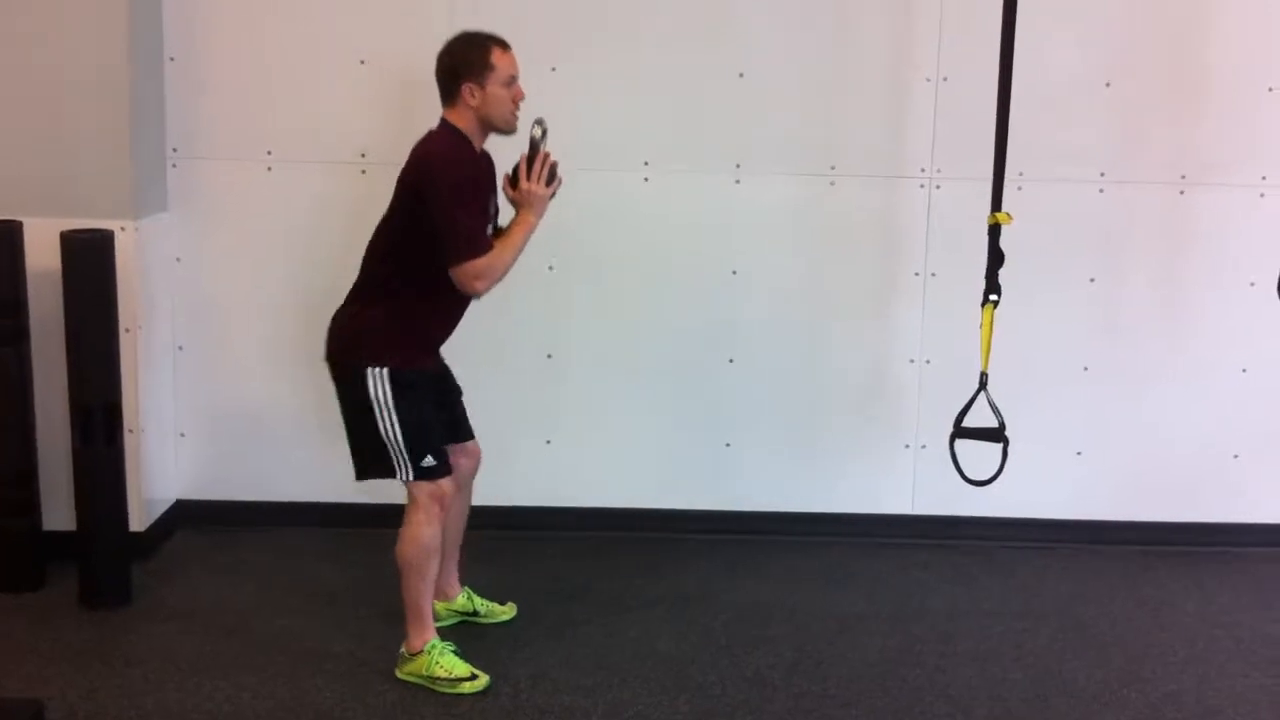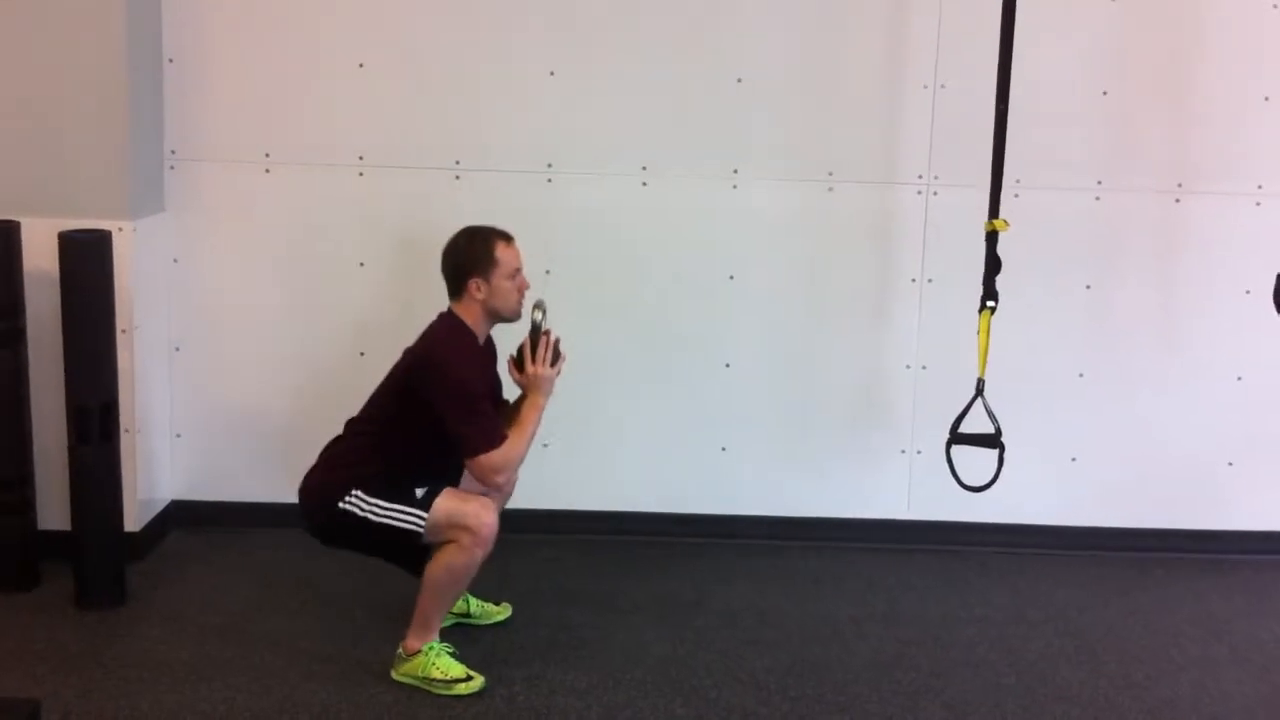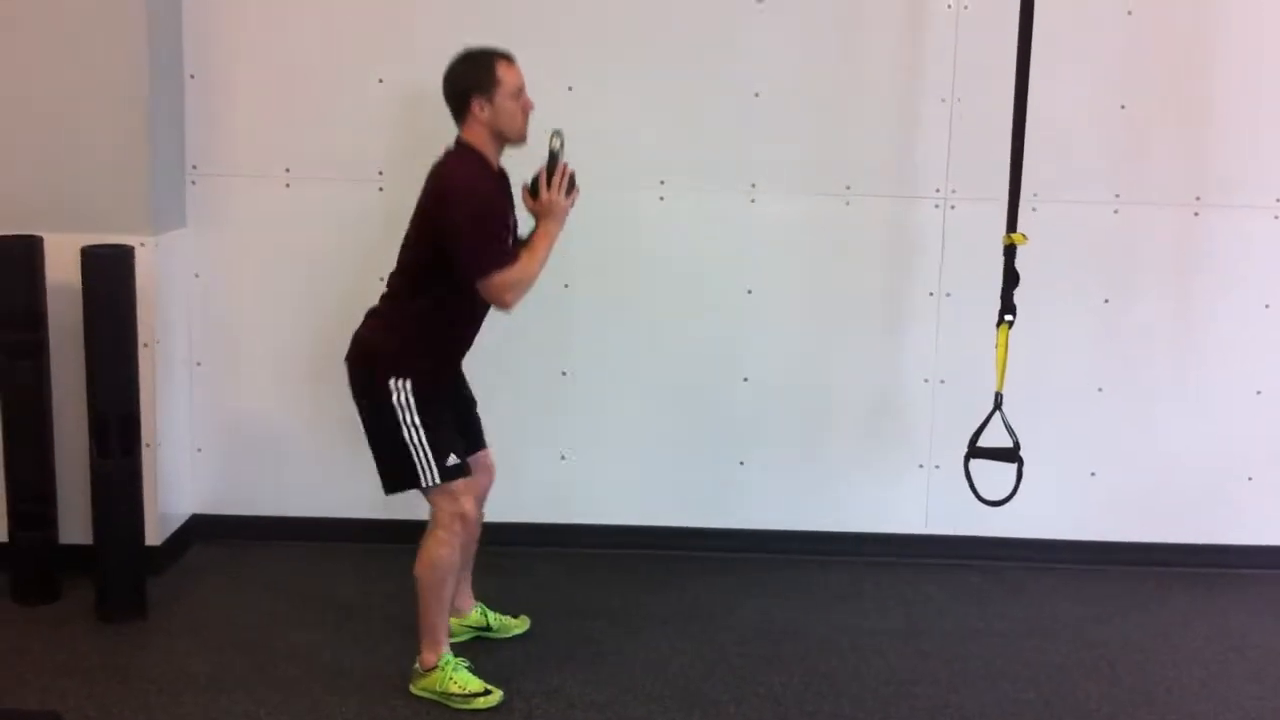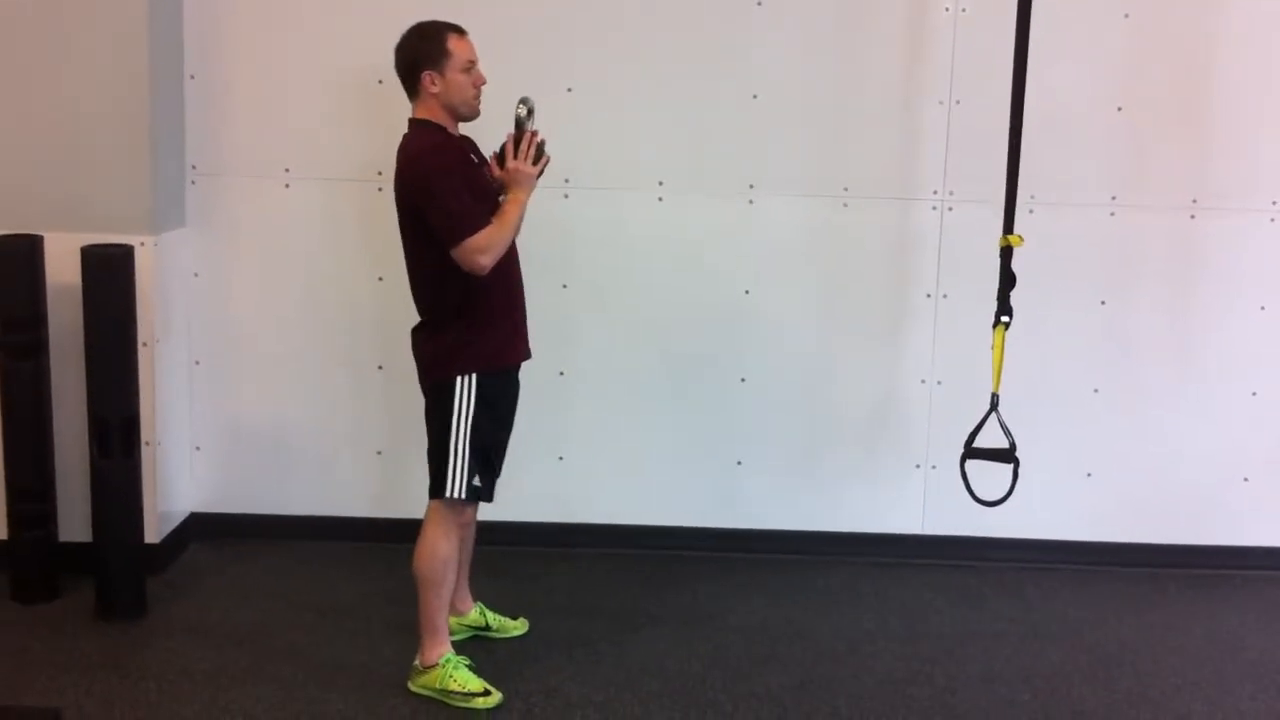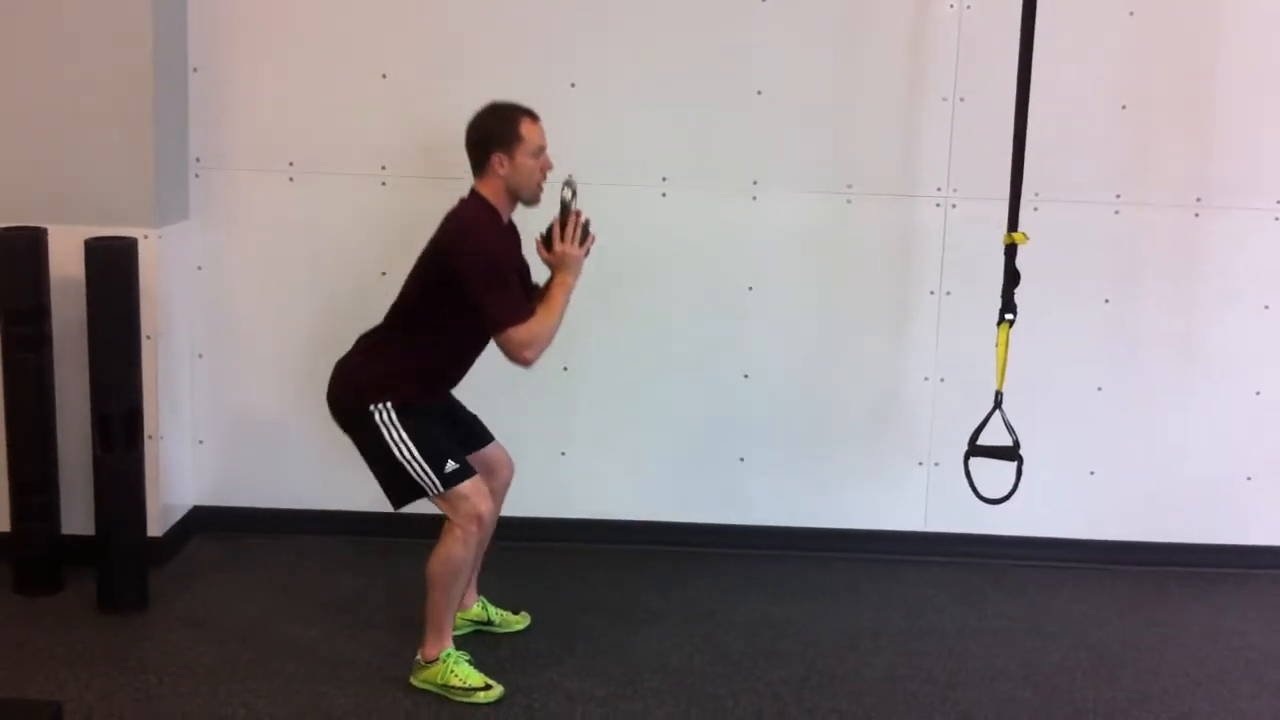
dt=1s
person 1, frame 1
left shoulder: (471, 158)
right shoulder: (444, 161)
left elbow: (480, 258)
right elbow: (476, 278)
left wrist: (522, 208)
right wrist: (531, 214)
left hip: (412, 348)
right hip: (375, 352)
left knee: (463, 462)
right knee: (433, 491)
left ankle: (449, 594)
right ankle: (419, 648)
person 1, frame 2
left shoulder: (471, 341)
right shoulder: (450, 358)
left elbow: (495, 439)
right elbow: (494, 471)
left wrist: (527, 393)
right wrist: (539, 395)
left hip: (385, 471)
right hip: (342, 496)
left knee: (501, 481)
right knee: (478, 522)
left ankle: (445, 597)
right ankle: (416, 651)
person 1, frame 3
left shoulder: (482, 173)
right shoulder: (465, 182)
left elbow: (497, 270)
right elbow: (503, 290)
left wrist: (538, 220)
right wrist: (551, 224)
left hip: (431, 359)
right hip: (397, 366)
left knee: (477, 478)
right knee: (455, 504)
left ankle: (461, 611)
right ankle: (432, 664)
person 1, frame 4
left shoulder: (453, 147)
right shoulder: (428, 155)
right elbow: (478, 253)
left wrist: (508, 183)
right wrist: (520, 190)
left hip: (486, 350)
right hip: (463, 357)
left knee: (468, 494)
right knee: (451, 503)
left ankle: (461, 609)
right ankle: (432, 660)
person 1, frame 5
left shoulder: (494, 227)
right shoulder: (476, 234)
left elbow: (527, 314)
right elbow: (525, 347)
left wrist: (555, 272)
right wrist: (567, 275)
left hip: (416, 386)
right hip: (377, 396)
left knee: (498, 469)
right knee: (473, 506)
left ankle: (464, 604)
right ankle: (434, 658)
